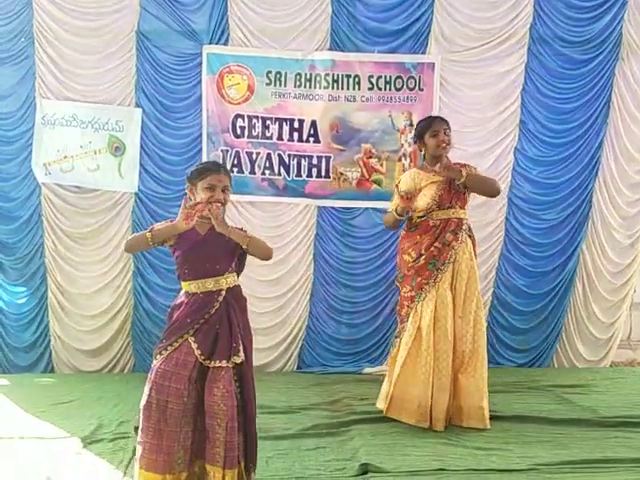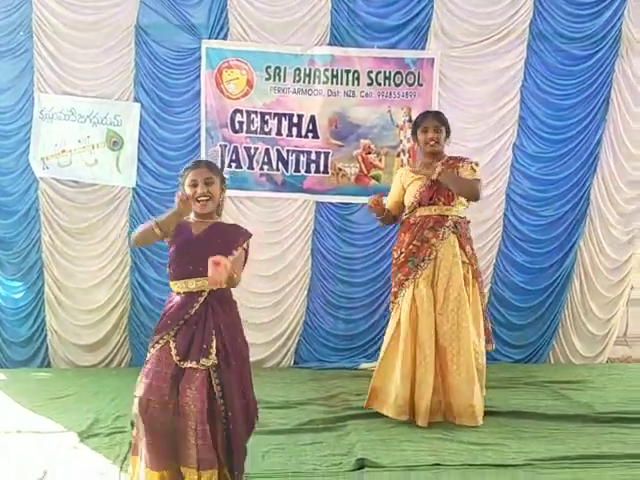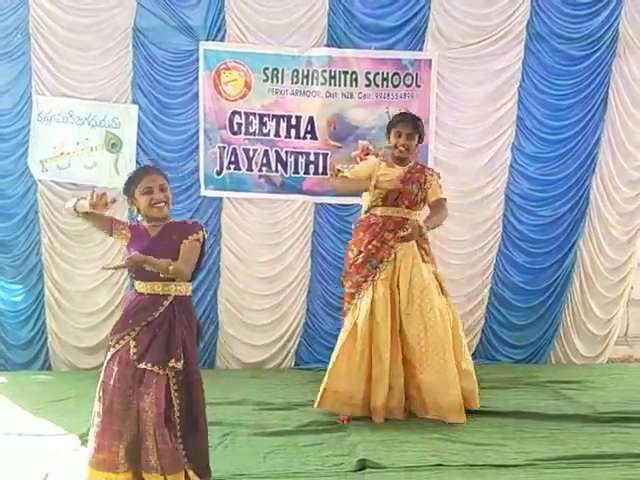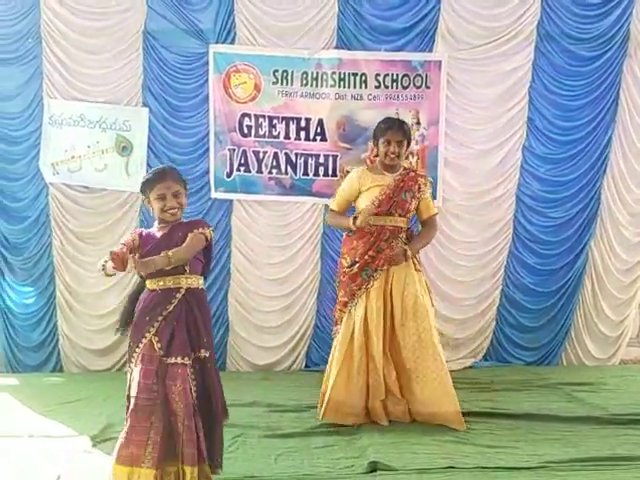
dt=0.5s
person 1, frame 1
left shoulder: (233, 233)
right shoulder: (174, 229)
left elbow: (267, 253)
right elbow: (129, 246)
left wrist: (225, 229)
right wrist: (178, 226)
left hip: (226, 321)
right hip: (189, 319)
left knee: (222, 402)
right knee: (171, 396)
person 1, frame 2
left shoulder: (235, 235)
right shoulder: (175, 226)
left elbow: (233, 279)
right elbow: (137, 240)
left wrist: (226, 271)
right wrist: (172, 216)
left hip: (216, 321)
right hip: (176, 319)
left knee: (205, 403)
right knee: (153, 397)
person 1, frame 3
left shoulder: (190, 230)
right shoulder: (130, 231)
left elbow: (184, 270)
right elbow: (74, 209)
left wrist: (144, 260)
right wrist: (90, 205)
left hip: (173, 322)
right hip: (136, 320)
left knee: (162, 403)
right knee: (119, 397)
person 1, frame 4
left shoulder: (198, 229)
right shoulder: (139, 237)
left elbow: (183, 252)
right elbow: (111, 263)
left wrist: (153, 262)
right wrist: (113, 264)
left hip: (188, 317)
right hip: (151, 317)
left knee: (186, 393)
right knee: (148, 394)
person 2, frame 1
left shoulder: (462, 170)
right shoulder: (412, 177)
left elbow: (494, 189)
right elbow: (388, 221)
left wrist: (457, 174)
right wrist: (401, 209)
left hip: (459, 256)
right hip: (423, 257)
left knee: (461, 326)
right knee: (426, 323)
left ankle: (456, 402)
right ankle: (418, 402)
person 2, frame 2
left shoulder: (461, 166)
right shoulder: (405, 174)
left elbow: (475, 192)
right elbow: (390, 216)
left wrist: (435, 174)
right wrist: (378, 210)
left hip: (452, 254)
right hip: (414, 253)
left knee: (454, 324)
right knee: (413, 321)
left ankle: (453, 399)
right ankle: (409, 398)
person 2, frame 3
left shoulder: (426, 176)
right shoulder: (374, 165)
left elbow: (441, 210)
right elbow: (338, 184)
left wrist: (422, 224)
right wrist: (375, 185)
left hip: (409, 253)
right hip: (371, 252)
left knee: (426, 321)
right knee: (367, 320)
left ankle: (430, 397)
right ankle: (351, 399)
person 2, frame 4
left shoulder: (416, 181)
right shoulder: (360, 177)
left elbow: (430, 225)
right elbow: (331, 215)
left wrist: (407, 250)
right wrist: (353, 222)
left hip: (401, 263)
right hip: (362, 263)
left knee: (414, 330)
right knee: (362, 331)
left ankle: (422, 402)
right ankle: (355, 405)
